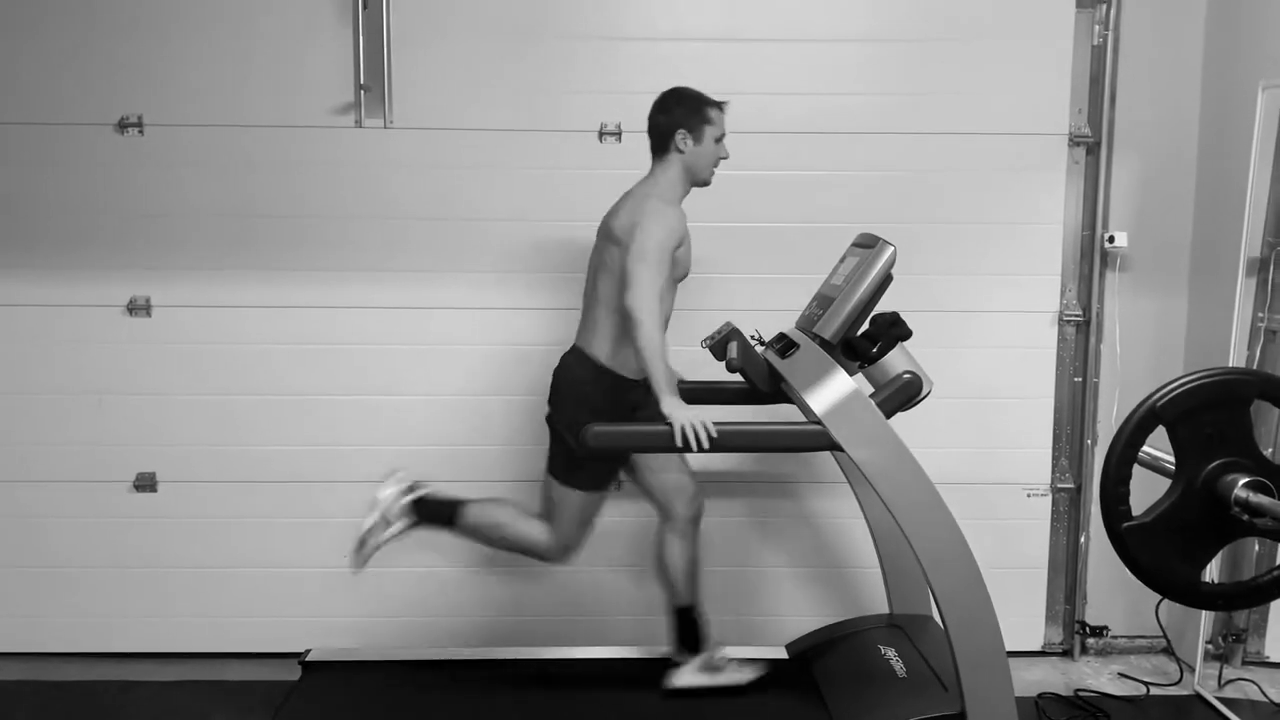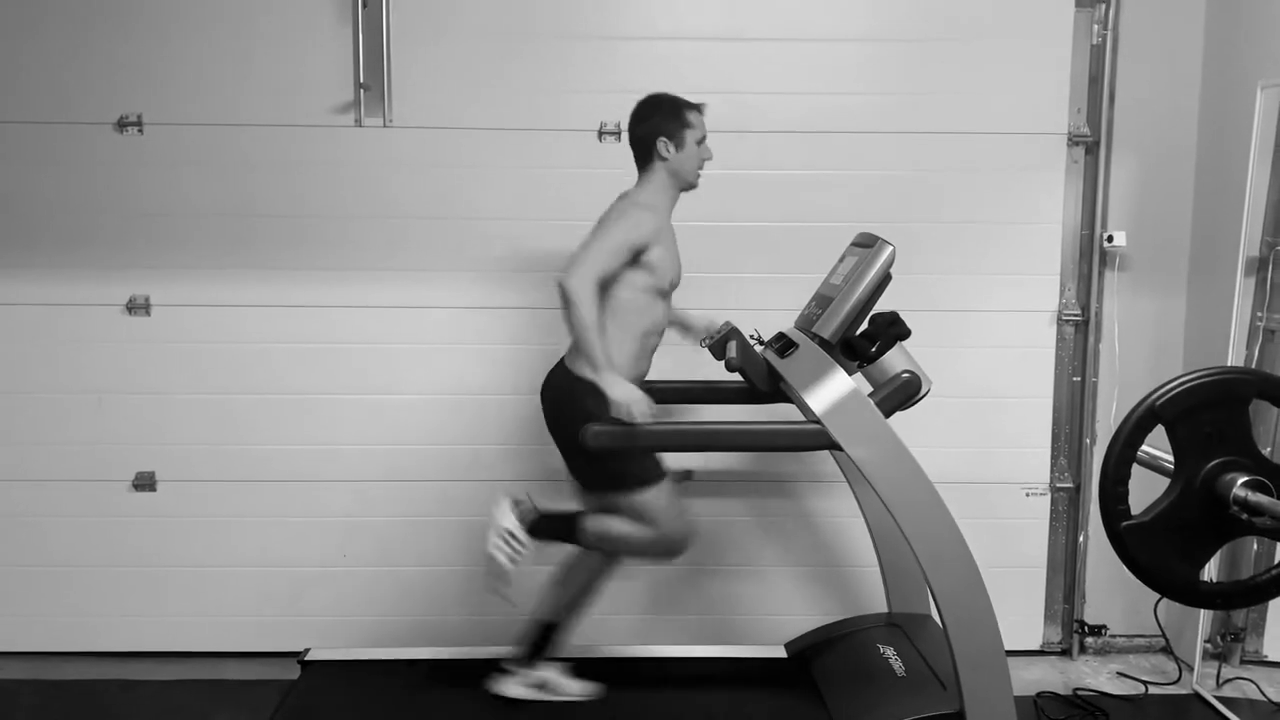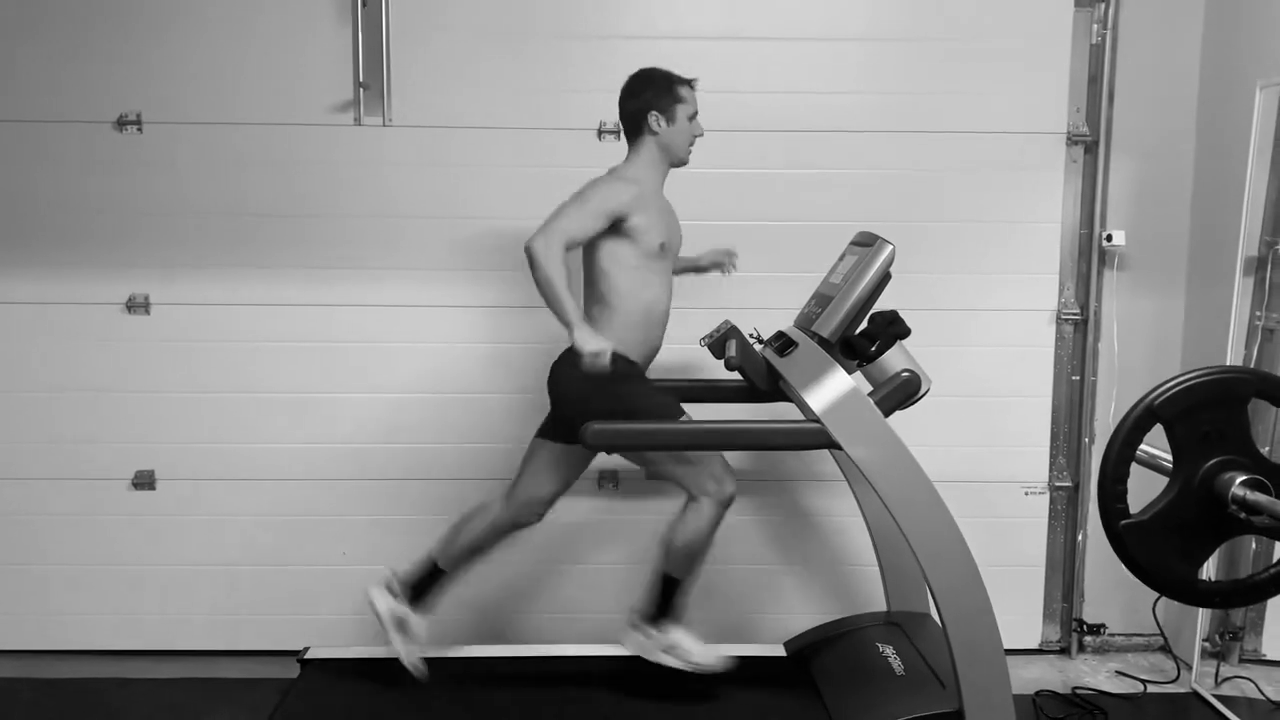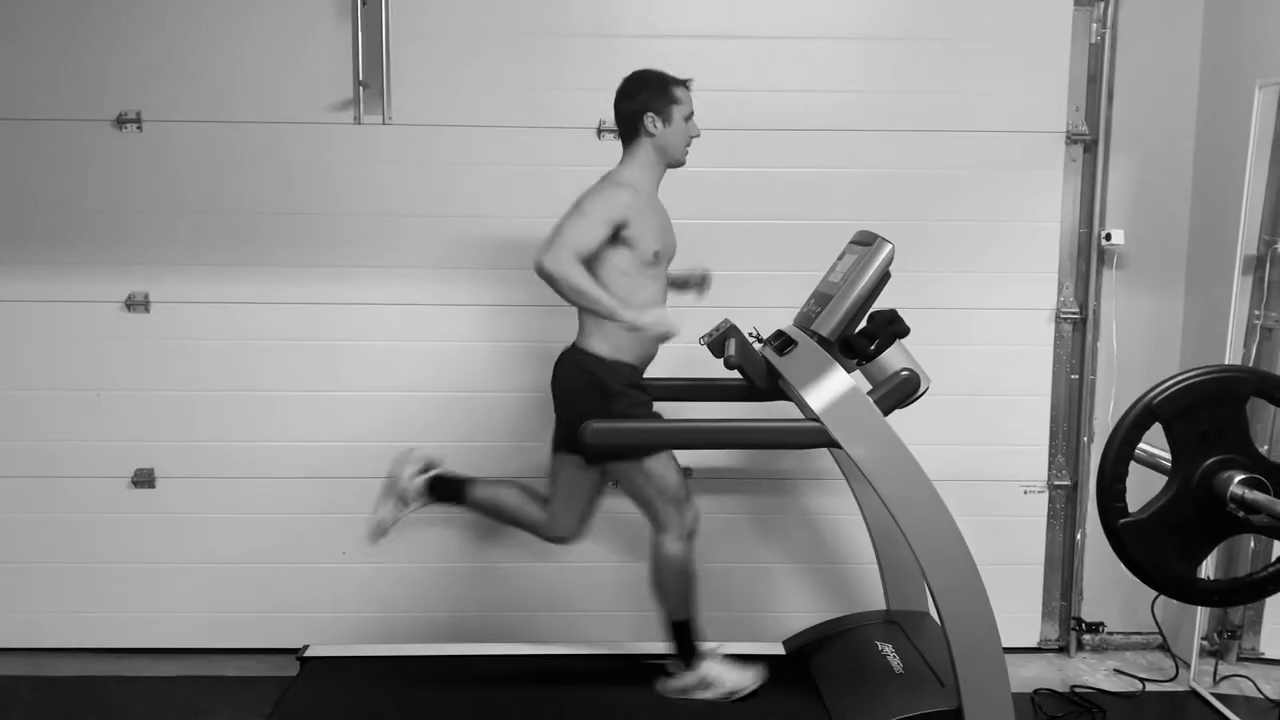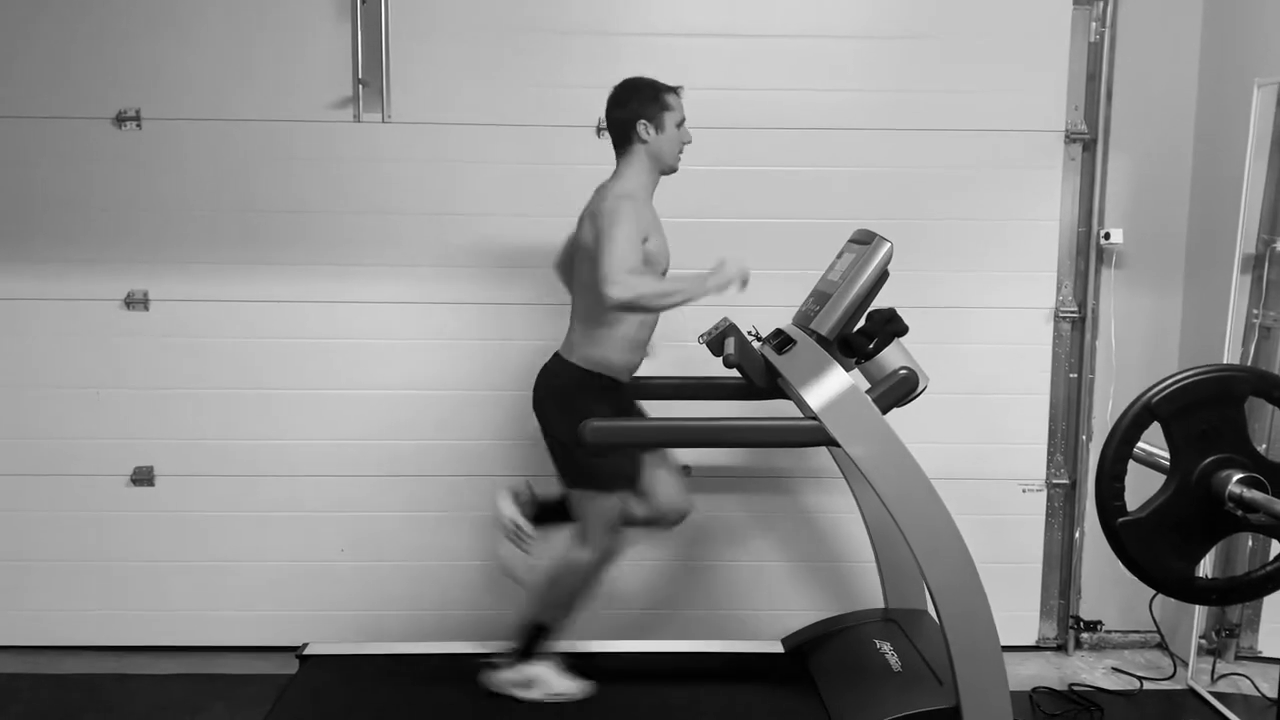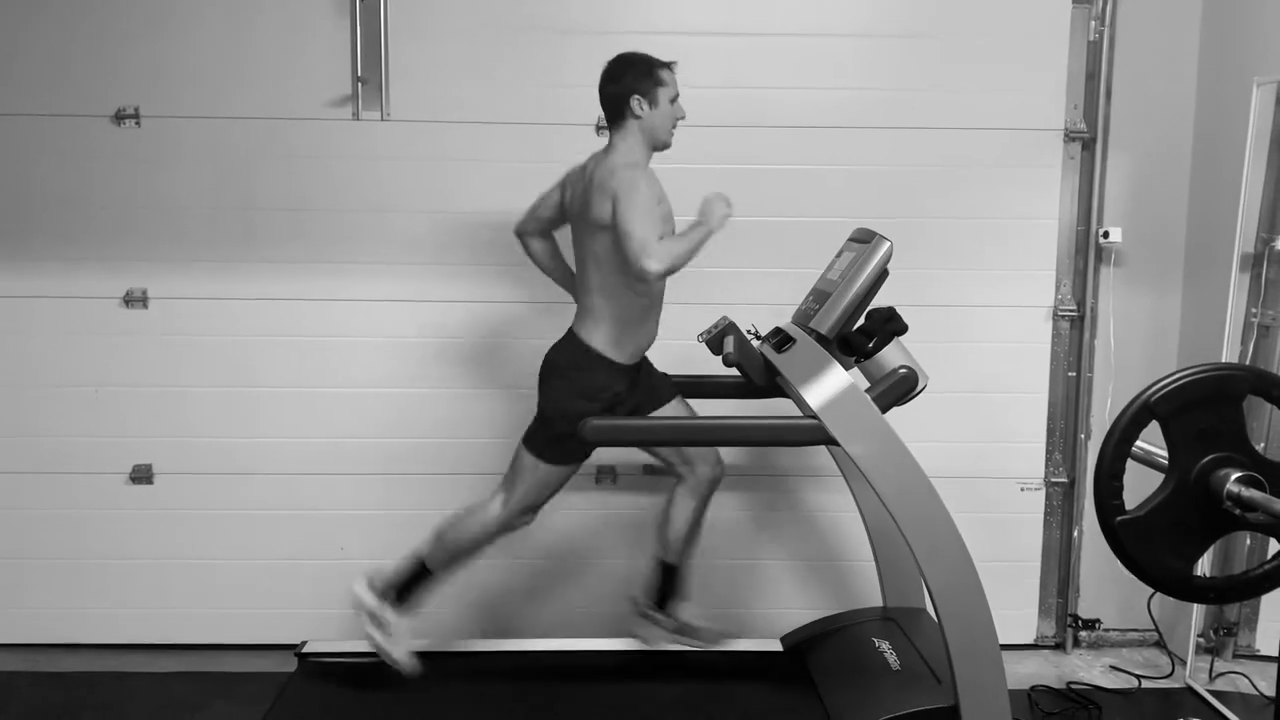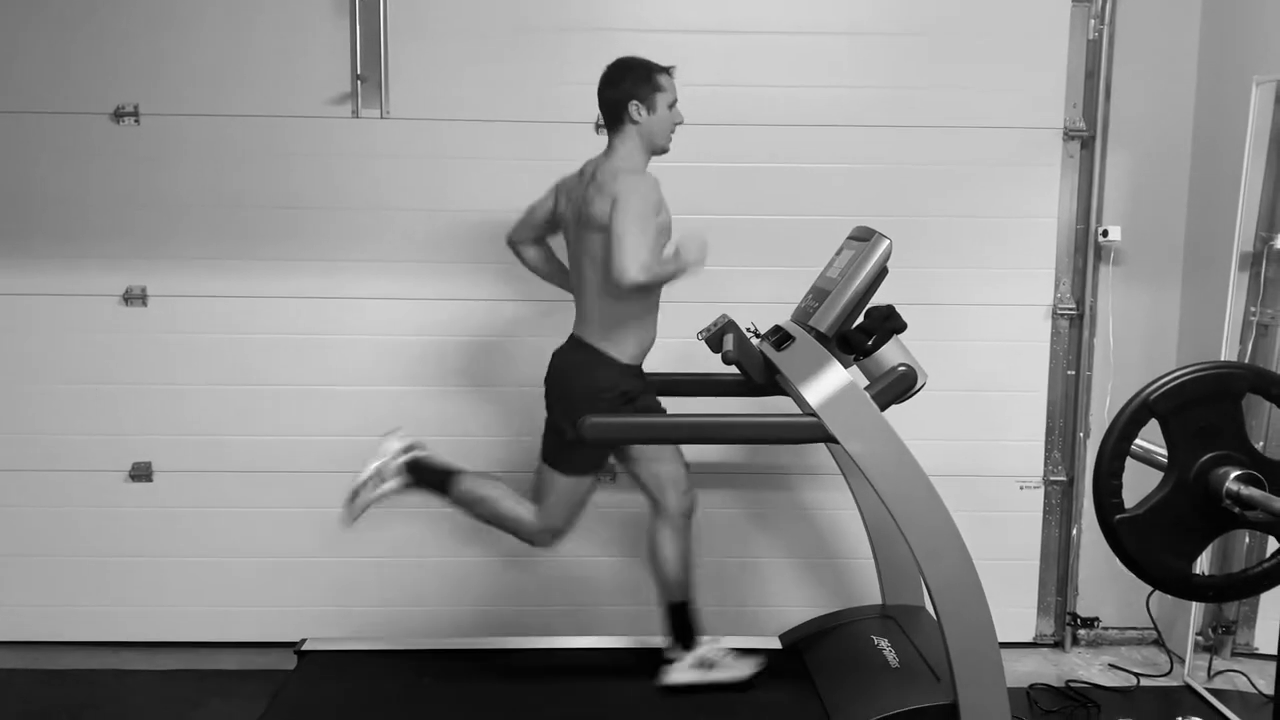
dt=0.1s
person 1, frame 1
left shoulder: (645, 203)
right shoulder: (660, 211)
right elbow: (639, 301)
right wrist: (670, 400)
left hip: (617, 387)
right hip: (597, 393)
left knee: (684, 506)
right knee: (557, 540)
left ankle: (693, 653)
right ankle: (417, 506)
person 1, frame 2
left shoulder: (645, 216)
right shoulder: (639, 214)
right elbow: (574, 281)
left wrist: (682, 324)
right wrist: (608, 377)
left hip: (596, 396)
right hip: (586, 398)
left knee: (613, 532)
right knee: (669, 534)
left ankle: (529, 665)
right ankle: (531, 521)
person 1, frame 3
left shoulder: (646, 194)
right shoulder: (621, 189)
right elbow: (540, 244)
left wrist: (694, 264)
right wrist: (580, 328)
left hip: (603, 378)
right hip: (603, 380)
left knee: (524, 502)
right knee: (717, 487)
left ankle: (407, 597)
right ankle: (655, 623)
person 1, frame 4
left shoulder: (639, 198)
right shoulder: (618, 194)
right elbow: (555, 263)
left wrist: (674, 280)
right wrist: (632, 315)
left hip: (606, 383)
right hip: (597, 383)
left knee: (561, 522)
right knee: (678, 518)
left ankle: (431, 484)
right ankle: (687, 663)
person 1, frame 5
left shoulder: (629, 199)
right shoulder: (621, 202)
left elbow: (568, 264)
right elbow: (617, 291)
right wrist: (704, 285)
left hip: (598, 385)
right hip: (580, 391)
left knee: (671, 506)
right knee: (599, 542)
left ankle: (534, 509)
right ankle: (520, 660)
person 1, frame 6
left shoulder: (593, 172)
right shoulder: (630, 178)
left elbow: (528, 229)
right elbow: (652, 262)
right wrist: (707, 224)
left hip: (622, 368)
right hip: (587, 373)
left knee: (705, 470)
right knee: (516, 507)
left ankle: (660, 605)
right ankle: (390, 596)
person 1, frame 7
left shoulder: (589, 175)
right shoulder: (632, 183)
left elbow: (520, 237)
right elbow: (630, 272)
right wrist: (681, 262)
left hip: (616, 375)
right hip: (592, 379)
left knee: (676, 504)
right knee: (542, 525)
left ankle: (688, 649)
right ankle: (411, 468)
